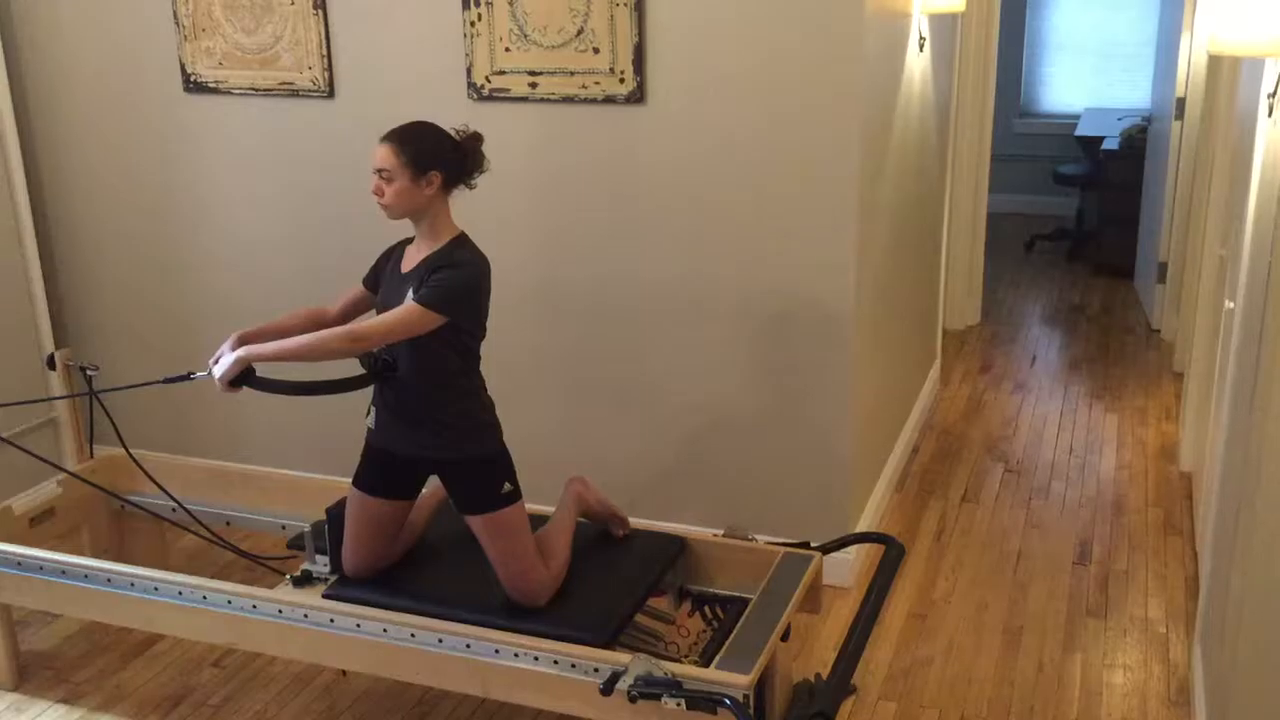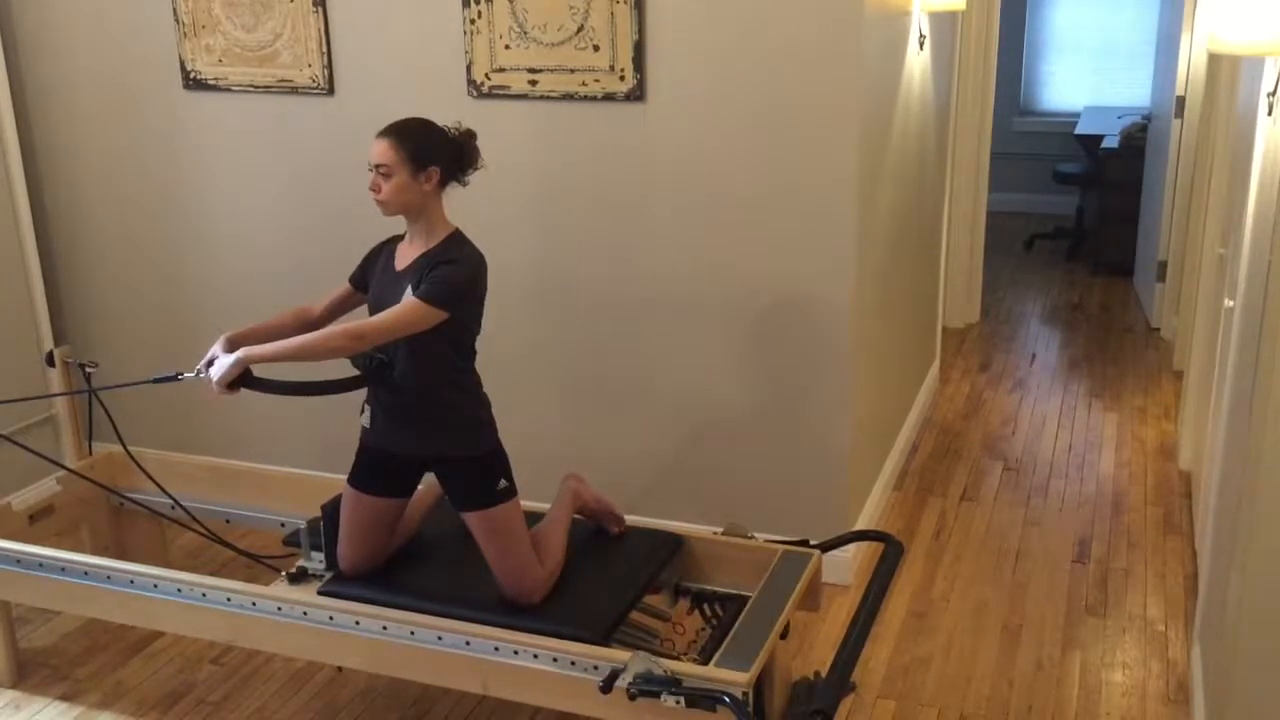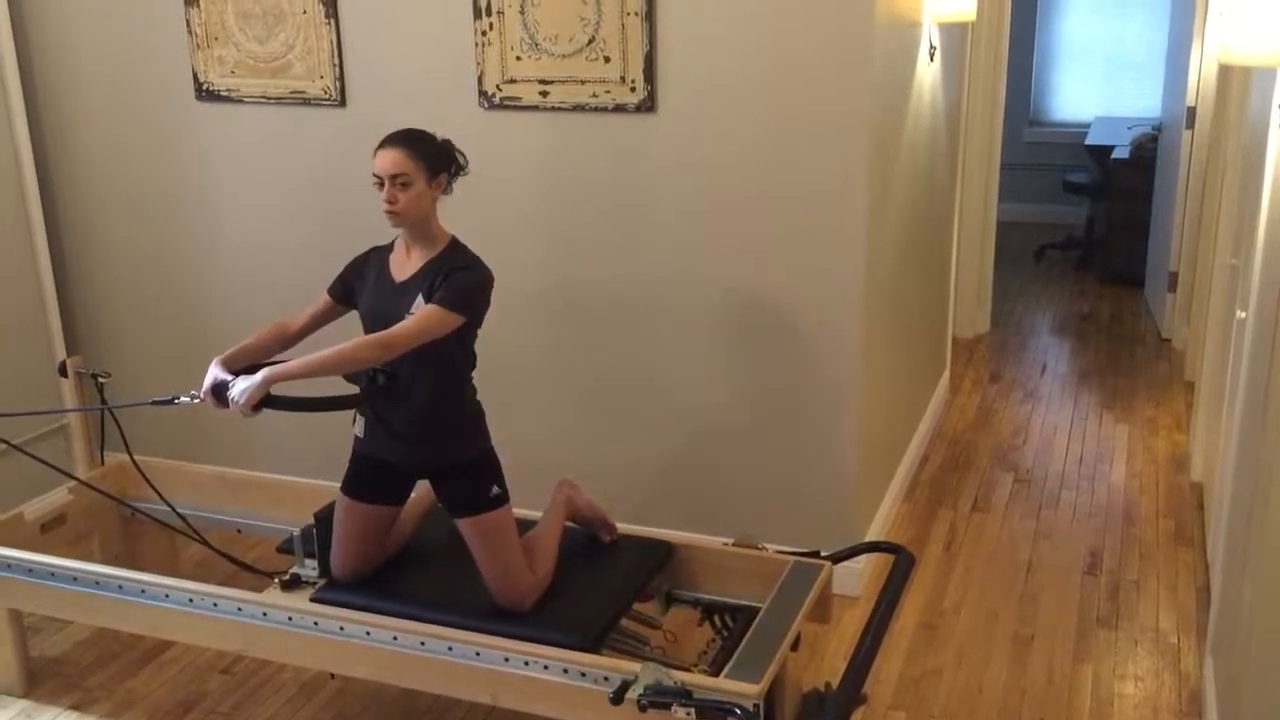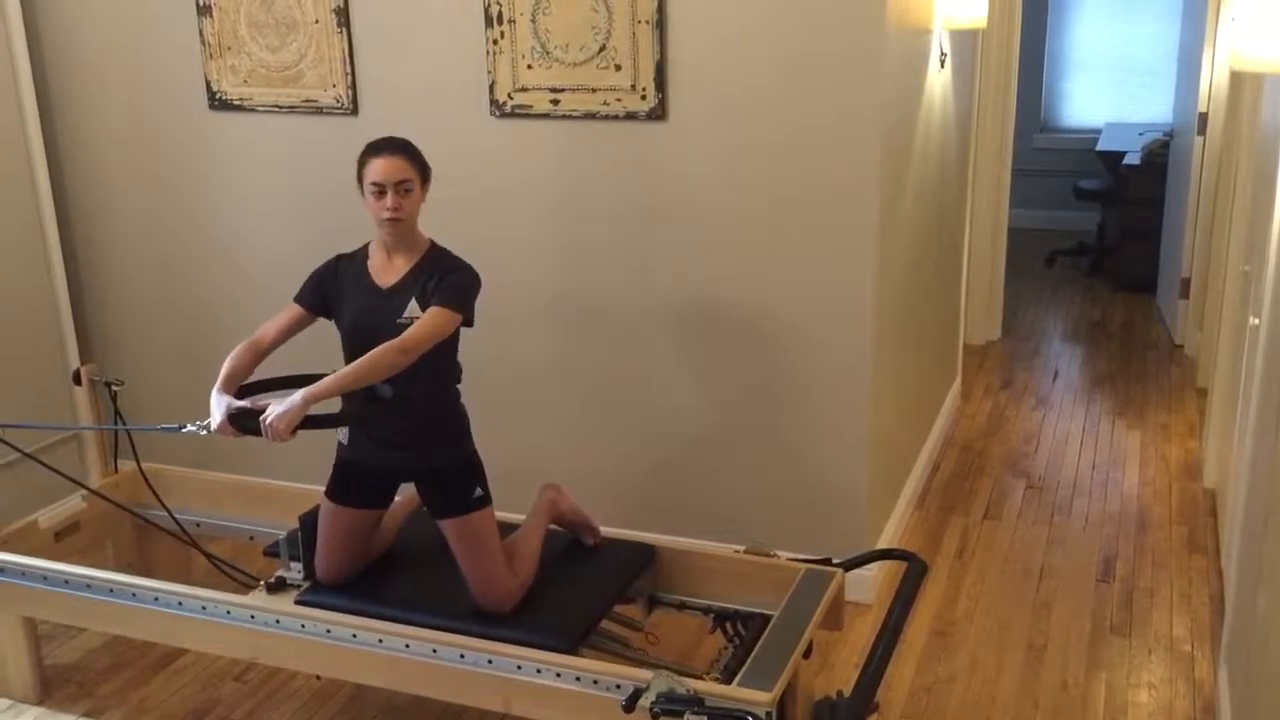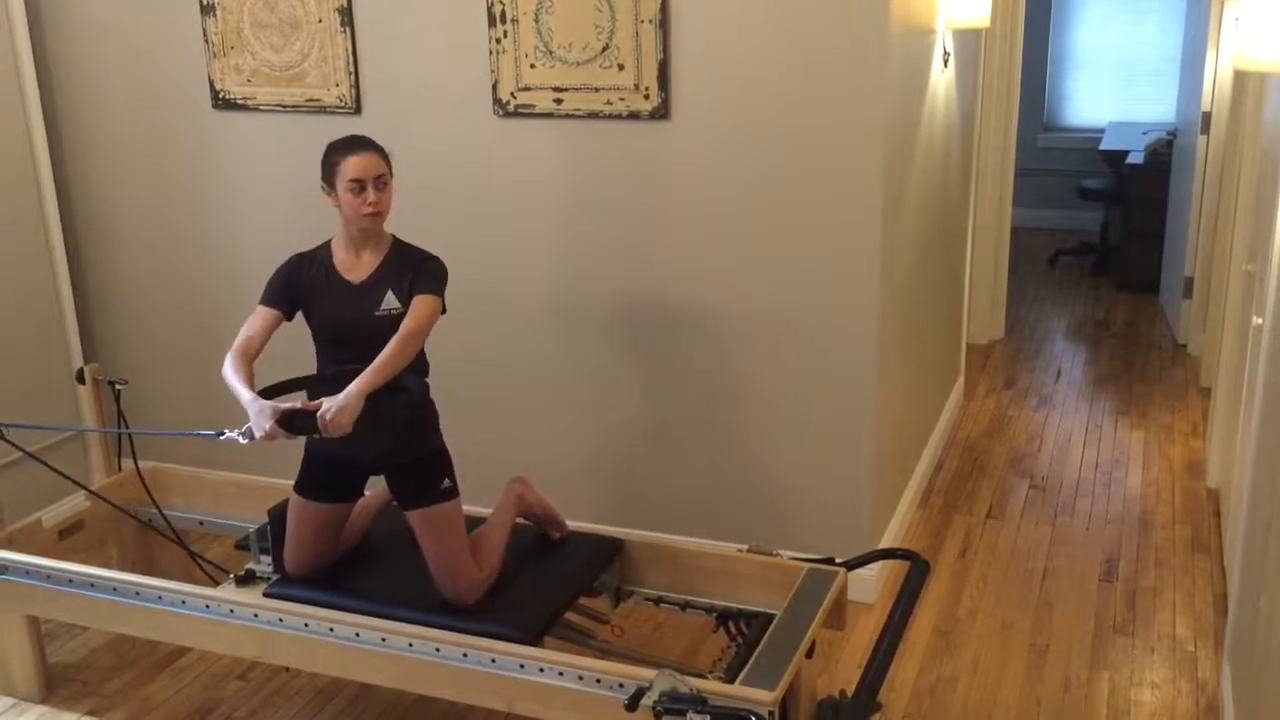
dt=1s
person 1, frame 1
left shoulder: (463, 269)
right shoulder: (396, 256)
left elbow: (360, 338)
right elbow: (330, 316)
left wrist: (250, 354)
right wrist: (244, 337)
left hip: (464, 443)
right hip: (394, 432)
left knee: (530, 590)
right knee: (359, 566)
left ankle: (573, 499)
right ankle: (438, 495)
person 1, frame 2
left shoulder: (460, 266)
right shoulder: (385, 254)
left elbow: (361, 337)
right elbow: (315, 316)
left wrist: (247, 357)
right wrist: (233, 339)
left hip: (459, 439)
right hip: (388, 430)
left knee: (526, 588)
right knee: (353, 564)
left ankle: (569, 496)
right ankle: (434, 490)
person 1, frame 3
left shoulder: (466, 275)
right shoulder: (369, 265)
left elbow: (386, 346)
right elbow: (292, 329)
left wrist: (269, 377)
right wrist: (226, 362)
left hip: (455, 446)
right hip: (380, 440)
left knee: (516, 596)
right knee: (346, 571)
left ankle: (562, 503)
right ankle: (425, 500)
person 1, frame 4
left shoulder: (452, 275)
right shoulder: (338, 273)
left elbow: (404, 351)
right elbow: (260, 342)
left wrist: (303, 399)
right wrist: (221, 392)
left hip: (439, 448)
right hip: (364, 445)
left knee: (497, 598)
right knee: (331, 575)
left ankle: (547, 506)
right ankle: (412, 501)
person 1, frame 5
left shoulder: (421, 267)
right shoulder: (300, 272)
left elbow: (409, 338)
right elbow: (238, 355)
left wrist: (355, 393)
right wrist: (254, 402)
left hip: (409, 437)
right hip: (333, 439)
left knee: (463, 590)
right knee: (299, 568)
left ankle: (514, 499)
right ankle: (382, 496)
